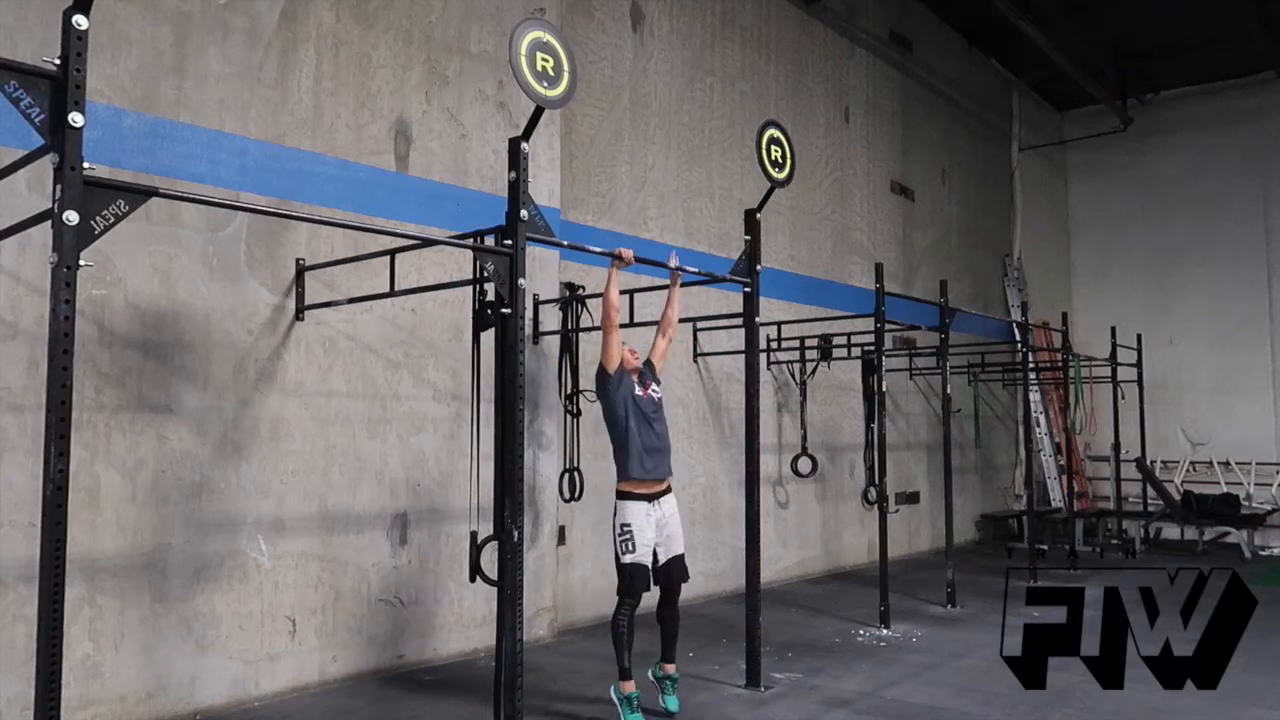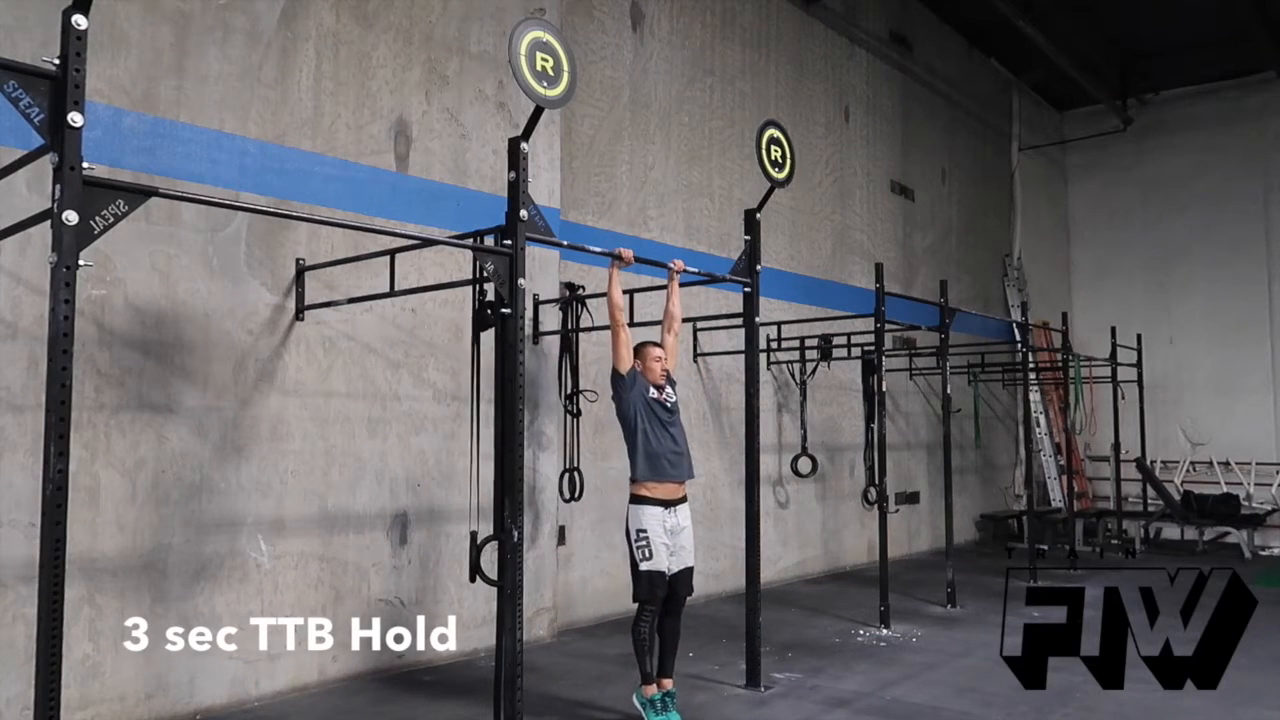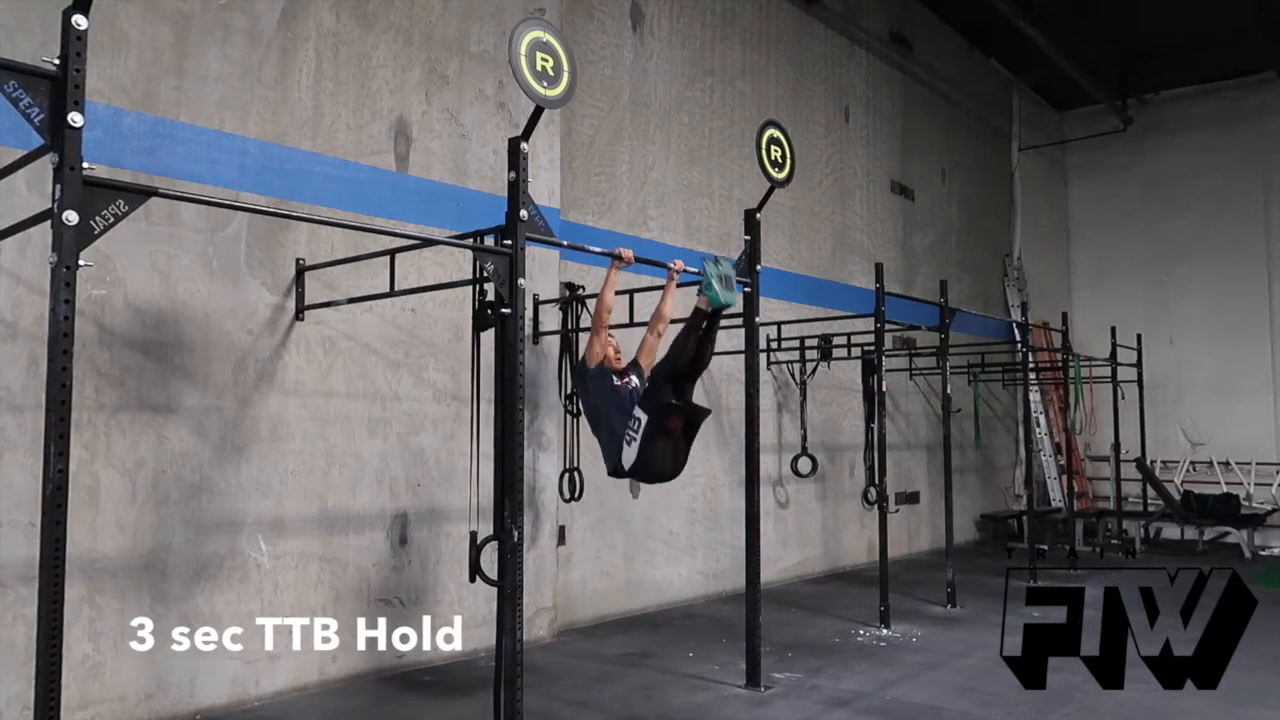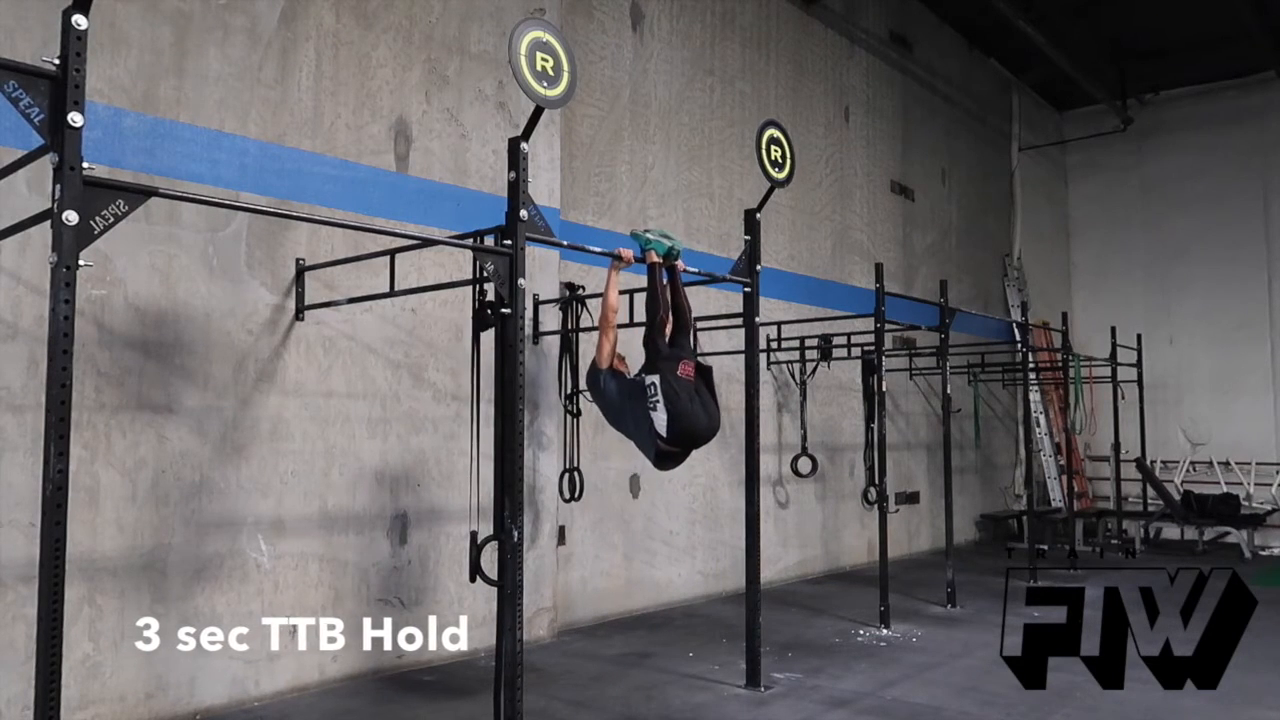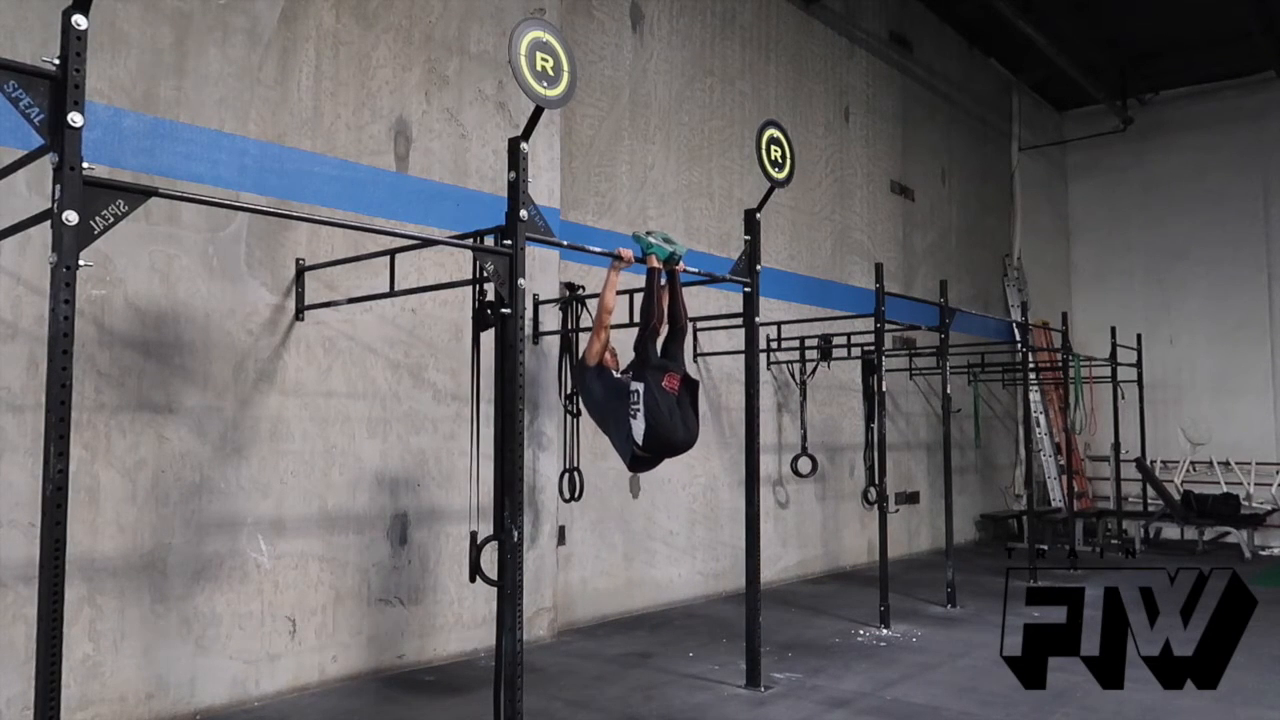
dt=1s
person 1, frame 1
left shoulder: (651, 380)
right shoulder: (614, 385)
left elbow: (666, 333)
right elbow: (610, 321)
left wrist: (675, 284)
right wrist: (615, 270)
left hip: (665, 500)
right hip: (634, 504)
left knee: (672, 588)
right knee: (631, 595)
left ankle: (666, 670)
person 1, frame 2
left shoulder: (667, 386)
right shoulder: (630, 387)
left elbow: (672, 327)
right elbow: (619, 323)
left wrist: (673, 280)
right wrist: (616, 268)
left hip: (680, 508)
right hip: (648, 509)
left knee: (676, 599)
right knee: (652, 601)
person 1, frame 3
left shoulder: (633, 375)
right shoulder: (591, 377)
left elbow: (657, 328)
right elbow: (600, 322)
left wrist: (672, 281)
right wrist: (614, 269)
left hip: (668, 458)
right hip: (635, 461)
left knee: (687, 372)
right knee: (663, 376)
right ankle: (707, 302)
person 1, frame 4
left shoulder: (645, 378)
right shoulder: (603, 381)
left elbow: (664, 327)
right elbow: (608, 324)
left wrist: (673, 275)
right wrist: (615, 270)
left hip: (703, 425)
person 1, frame 5
left shoulder: (634, 375)
right shoulder: (591, 376)
left elbow: (659, 325)
right elbow: (602, 322)
left wrist: (672, 278)
right wrist: (615, 270)
